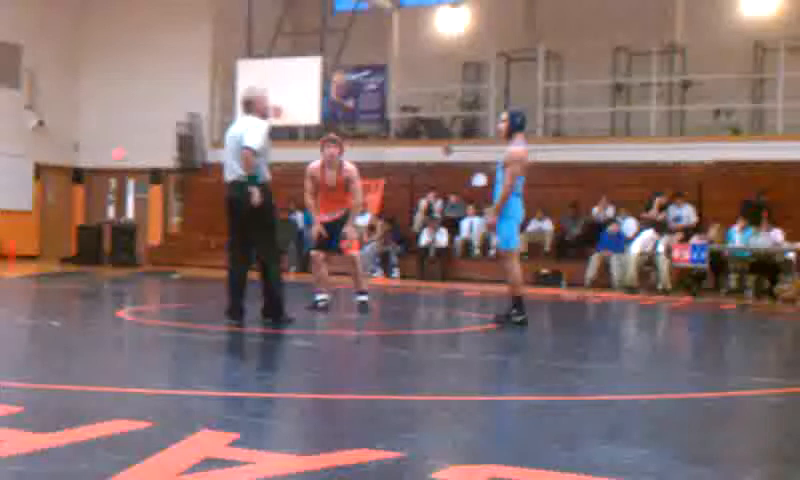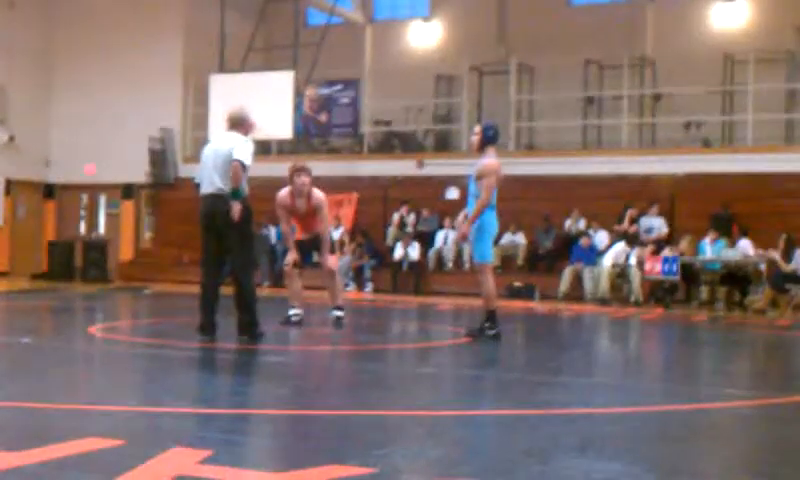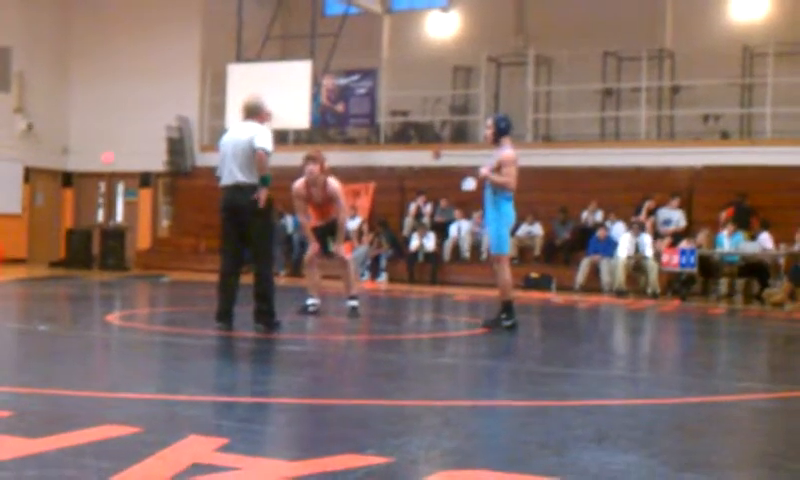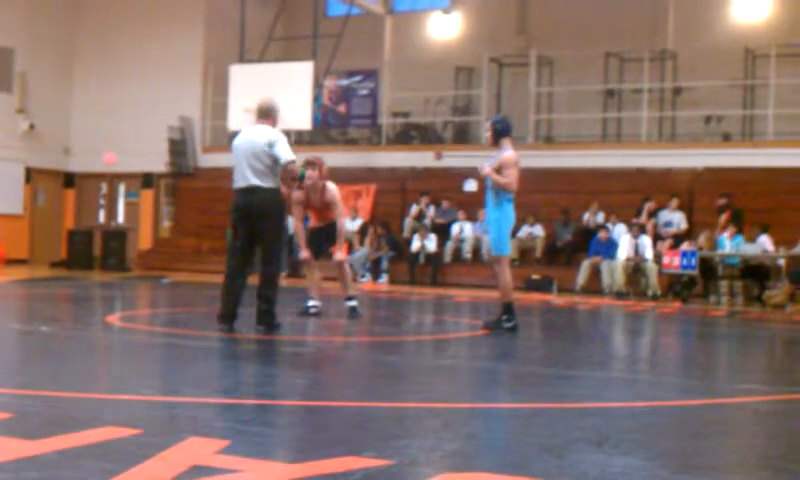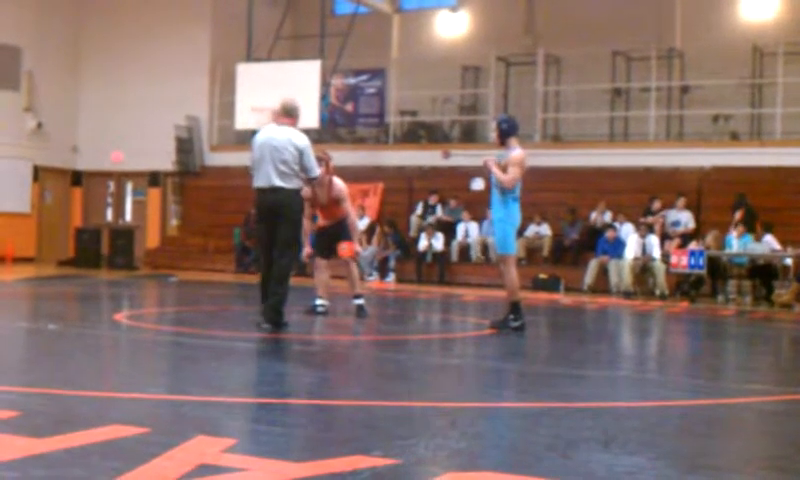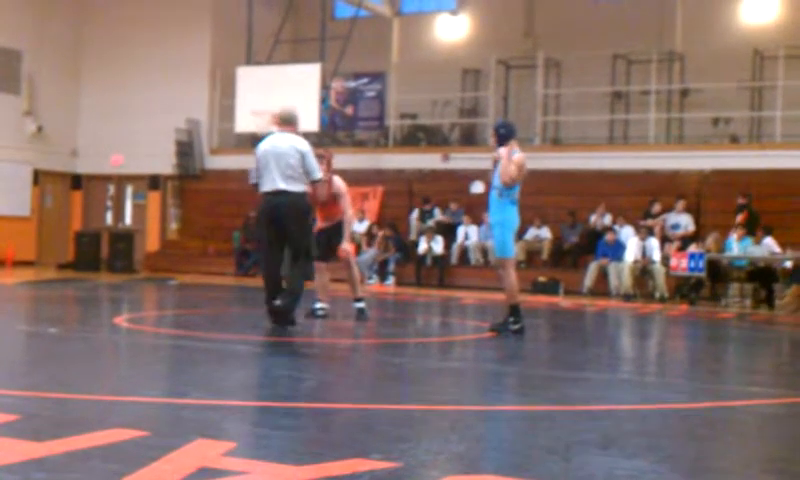
dt=0.7s
person 1, frame 1
left shoulder: (234, 127)
right shoulder: (258, 125)
left elbow: (230, 161)
right elbow: (247, 153)
left wrist: (240, 183)
right wrist: (254, 185)
left hip: (233, 190)
right hip: (254, 190)
left knee: (238, 254)
right knee: (267, 253)
left ankle: (235, 312)
right ankle: (273, 311)
person 1, frame 2
left shoulder: (211, 144)
right shoulder: (243, 142)
left elbow: (200, 179)
right elbow: (236, 167)
left wrist: (211, 198)
right wrist: (235, 199)
left hip: (208, 204)
right hip: (231, 205)
left knee: (210, 268)
right knee: (242, 268)
left ankle: (207, 327)
right ankle: (248, 328)
person 1, frame 3
left shoulder: (228, 135)
right shoulder: (260, 131)
left elbow: (222, 169)
right elbow: (261, 154)
right wrist: (265, 185)
left hip: (229, 195)
right hip: (252, 196)
left knee: (230, 258)
right knee: (262, 258)
left ankle: (224, 316)
right ankle: (264, 317)
person 1, frame 4
left shoulder: (239, 137)
right shoulder: (274, 135)
right elbow: (289, 166)
left hip: (242, 197)
right hip: (268, 198)
left knee: (237, 258)
right knee: (270, 260)
left ankle: (226, 317)
right ankle: (265, 318)
person 1, frame 5
left shoulder: (259, 137)
right shoulder: (299, 138)
left elbow: (254, 169)
right elbow: (313, 176)
right wrist: (301, 181)
left hip: (263, 196)
right hip: (289, 198)
left knee: (267, 256)
right knee: (284, 257)
left ankle: (266, 312)
right ankle: (273, 316)
person 1, frame 6
left shoulder: (262, 146)
right shoulder: (301, 144)
left elbow: (255, 181)
right elbow: (316, 180)
left hip: (269, 202)
right hip: (295, 201)
left knee: (271, 258)
right knee: (301, 255)
left ankle: (277, 315)
right ankle: (288, 300)
person 2, frame 1
left shoulder: (516, 150)
right shoulder: (514, 149)
left elbow: (509, 186)
left wrist: (494, 213)
right wrist: (494, 210)
left hip: (508, 209)
right hip: (506, 209)
left knee: (510, 258)
right knee: (508, 258)
left ankle: (519, 310)
right ankle: (515, 308)
person 2, frame 2
left shoulder: (489, 163)
right shoulder: (485, 162)
left elbow: (485, 199)
left wrist: (469, 223)
right wrist: (466, 215)
left hip: (482, 222)
right hip: (479, 222)
left knee: (484, 271)
right knee: (482, 271)
left ankle: (492, 324)
right ankle: (488, 322)
person 2, frame 3
left shoulder: (507, 154)
right shoulder: (500, 153)
left elbow: (510, 184)
left wrist: (488, 175)
right wrist: (488, 176)
left hip: (500, 212)
right hip: (495, 212)
left knee: (501, 262)
right knee: (498, 263)
left ankle: (508, 315)
right ankle: (505, 313)
person 2, frame 4
left shoulder: (508, 155)
right shoulder: (502, 155)
left elbow: (511, 185)
left wrist: (490, 174)
right wrist: (490, 174)
left hip: (501, 213)
right hip: (496, 213)
left knee: (501, 263)
right knee: (498, 264)
left ankle: (509, 316)
right ankle: (506, 314)
person 2, frame 5
left shoulder: (516, 154)
right shoulder: (508, 154)
left elbow: (509, 183)
left wrist: (492, 167)
right wrist: (493, 167)
left hip: (506, 212)
right hip: (501, 212)
left knee: (508, 263)
right knee: (505, 263)
left ankle: (516, 316)
right ankle: (513, 313)
person 2, frame 6
left shoulder: (517, 157)
right shoulder: (507, 156)
left elbow: (506, 180)
right elbow: (499, 181)
left wrist: (504, 157)
right wrist: (498, 161)
left hip: (505, 216)
right hip: (499, 216)
left knee: (506, 266)
right knee: (504, 266)
left ankle: (516, 318)
right ankle: (512, 316)
person 3, frame 1
left shoulder: (349, 170)
right shoulder: (313, 169)
left elbow: (358, 199)
right elbow: (309, 196)
left wrist: (350, 224)
right wrist: (316, 222)
left hip: (344, 216)
right hip: (323, 218)
left knee: (353, 255)
right knee: (316, 256)
left ankle: (362, 296)
right ankle: (322, 296)
person 3, frame 2
left shoulder: (318, 197)
right shoulder: (282, 197)
left elbow: (325, 226)
right elbow: (284, 225)
left wrist: (325, 254)
right wrist: (292, 250)
left hip: (319, 235)
right hip: (300, 235)
left knee: (331, 268)
right knee: (289, 269)
left ankle: (338, 312)
right ankle: (295, 312)
person 3, frame 3
left shoulder: (333, 185)
right shoulder: (298, 187)
left elbow: (342, 215)
right elbow: (302, 216)
left wrist: (339, 243)
right wrist: (312, 241)
left hip: (335, 222)
right hip: (317, 223)
left knee: (343, 258)
right knee: (310, 259)
left ankle: (353, 301)
right ankle: (313, 301)
person 3, frame 4
left shoulder: (331, 190)
right shoulder: (298, 193)
left elbow: (340, 220)
right elbow: (298, 222)
left wrist: (340, 249)
right wrist: (303, 249)
left hip: (334, 224)
right hip: (316, 225)
left knee: (340, 260)
right knee: (309, 260)
left ankle: (351, 302)
right ankle: (314, 303)
person 3, frame 5
left shoulder: (338, 186)
right shoulder: (307, 190)
left elbow: (350, 215)
right elbow: (306, 218)
left wrist: (356, 243)
right wrist: (306, 246)
left hip: (342, 223)
right hip: (324, 225)
left knee: (348, 258)
right knee: (319, 262)
left ankle: (359, 301)
right ankle: (321, 302)
person 3, frame 6
left shoulder: (337, 184)
left elbow: (348, 212)
left wrist: (346, 240)
left hip: (340, 224)
right hip: (322, 226)
left knee: (348, 260)
right knee: (319, 265)
left ankle: (359, 304)
right ankle: (322, 305)
